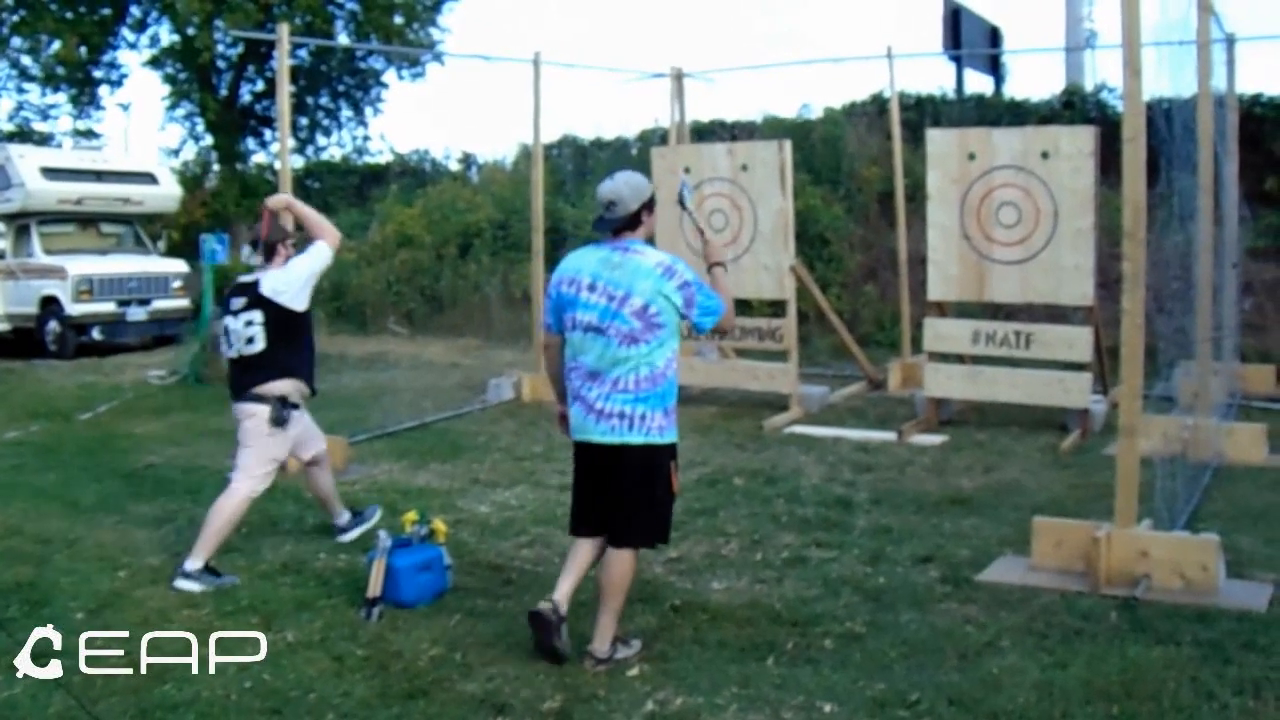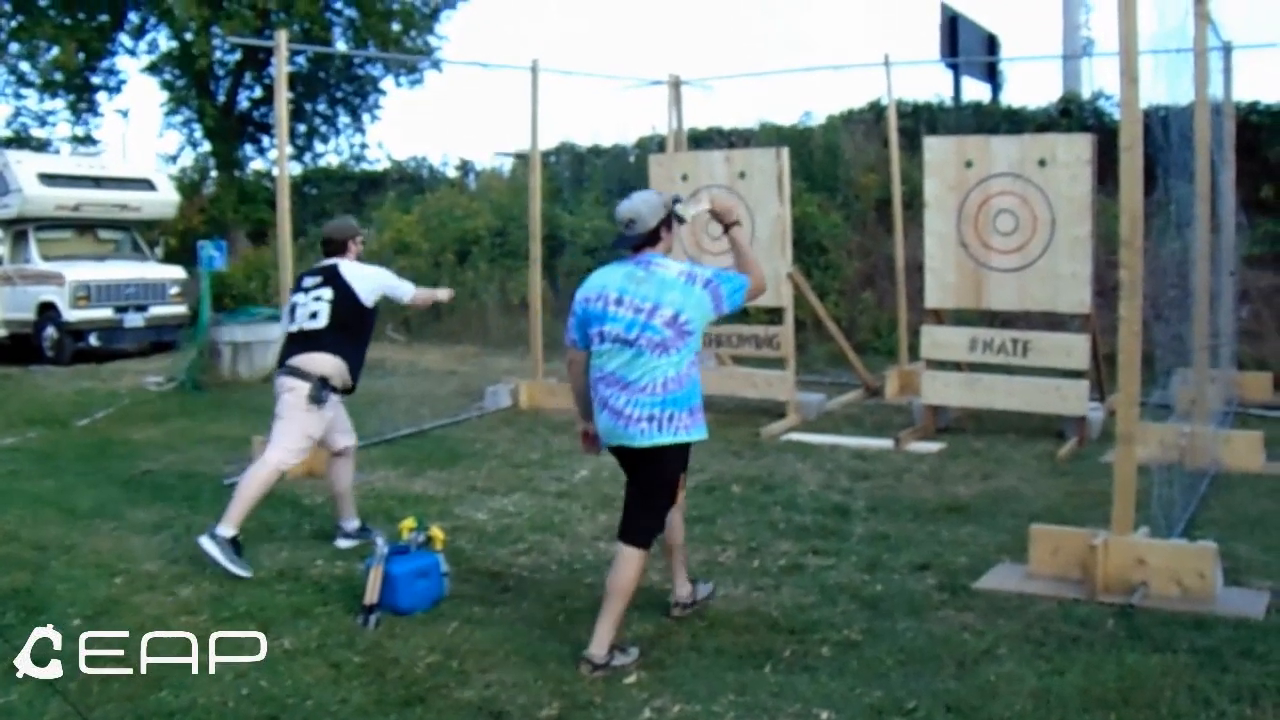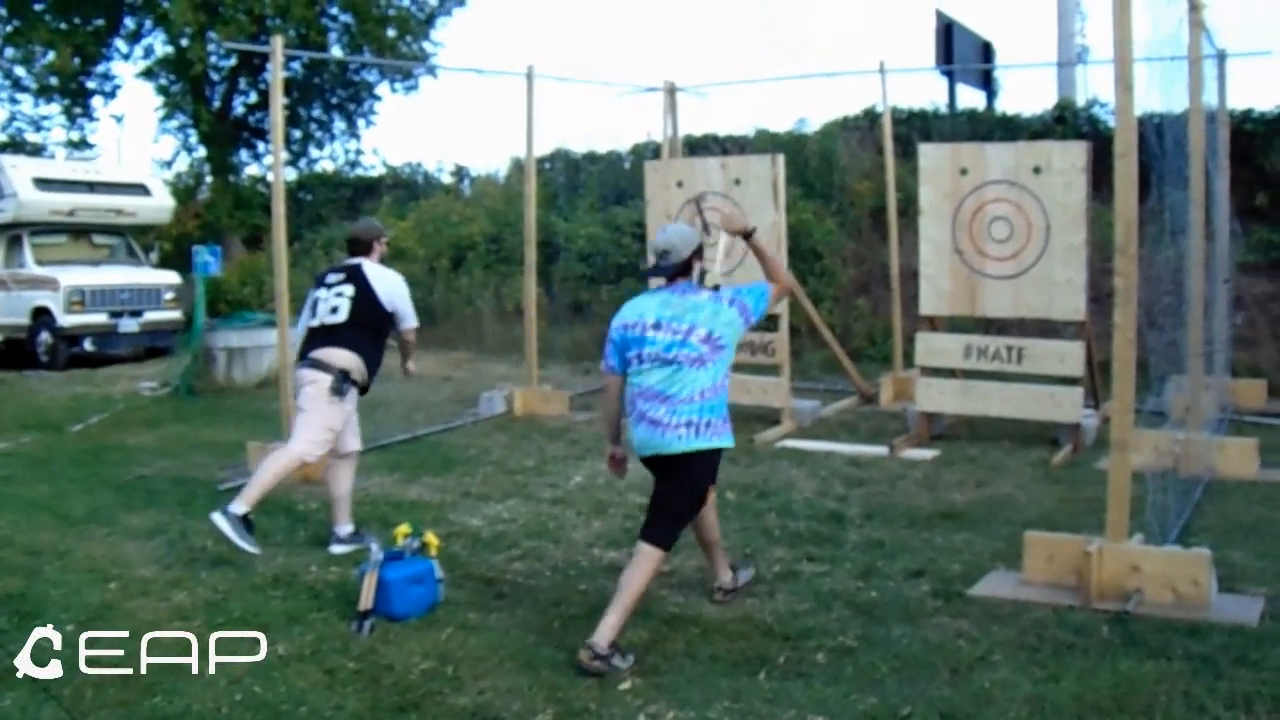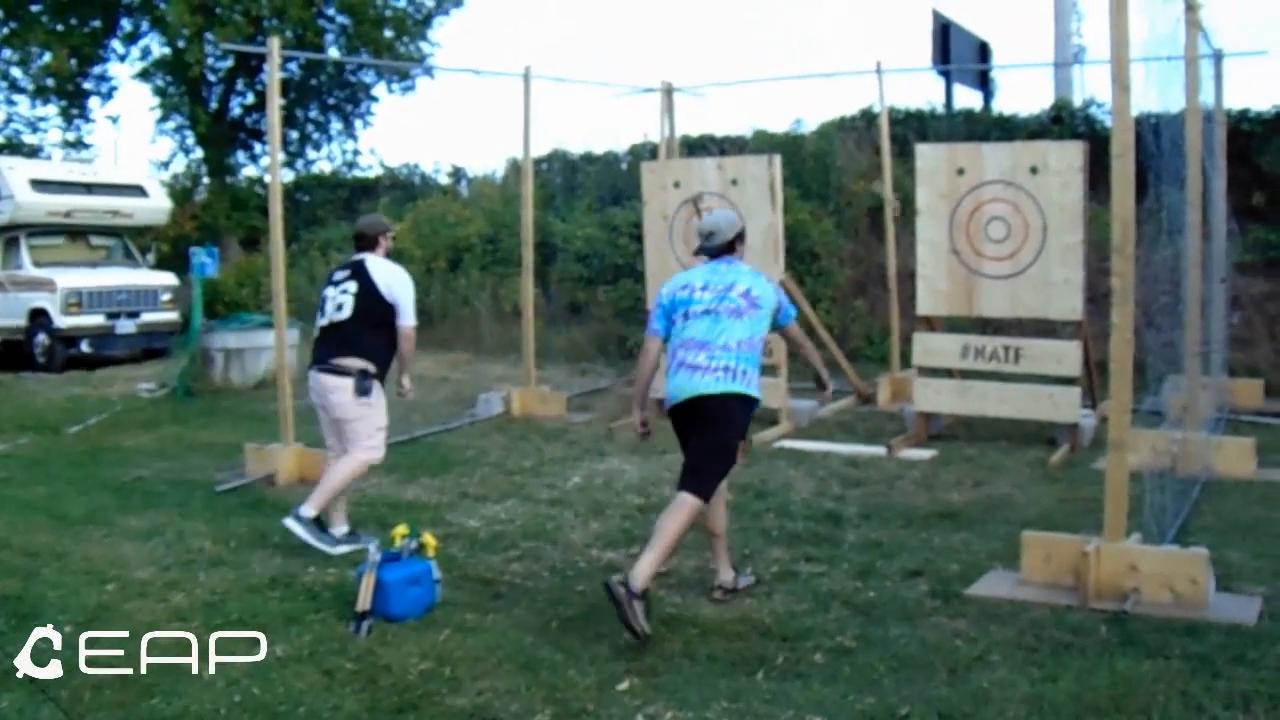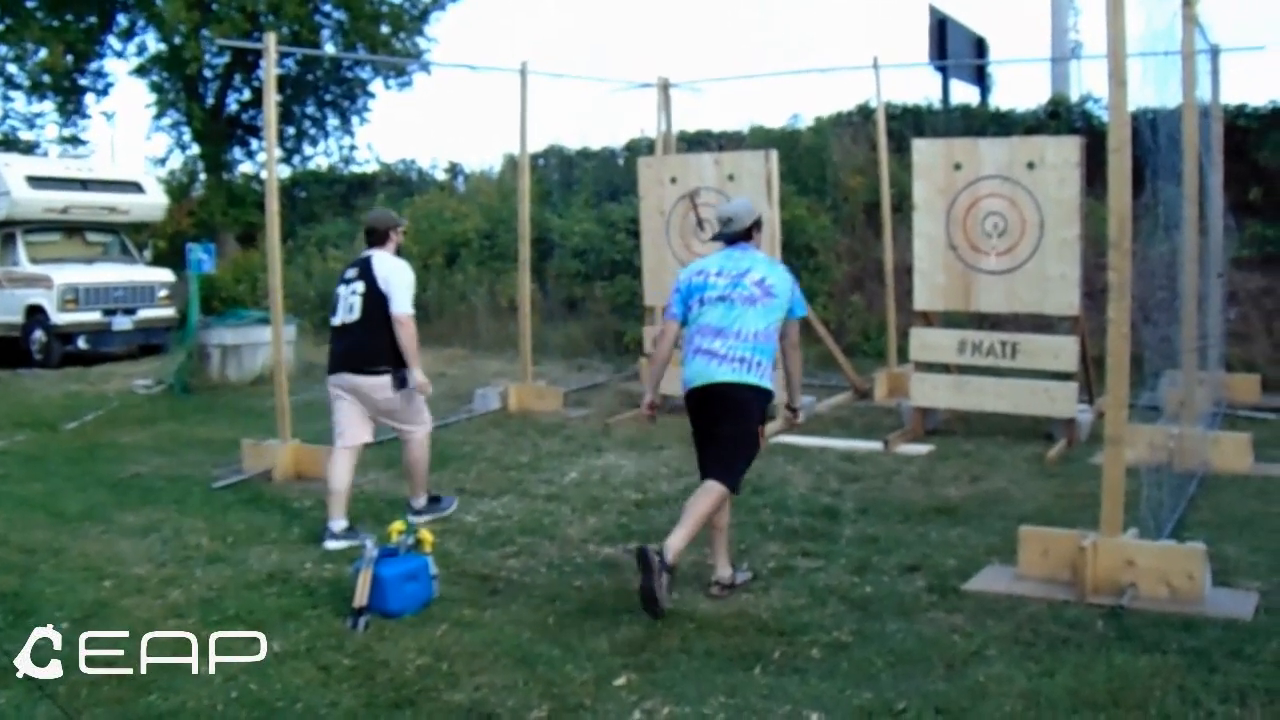
dt=0.3s
person 1, frame 1
left shoulder: (570, 266)
right shoulder: (668, 273)
left elbow: (551, 344)
right elbow: (724, 320)
left wrist: (562, 400)
right wrist: (716, 265)
left hip: (587, 424)
right hip: (644, 429)
left knee: (590, 529)
right knee: (626, 538)
left ankle: (556, 602)
right ankle: (603, 644)
person 1, frame 2
left shoulder: (594, 284)
right shoulder: (692, 282)
left elbow: (576, 361)
right elbow: (756, 284)
left wrist: (586, 417)
right wrist: (733, 226)
left hip: (615, 426)
right hip: (665, 429)
left knee: (663, 502)
right knee: (635, 536)
left ankle: (683, 592)
right ankle: (600, 649)
person 1, frame 3
left shoulder: (630, 313)
right shoulder: (724, 307)
left elbow: (613, 387)
right elbow: (783, 284)
left wrist: (614, 443)
right wrist: (749, 236)
left hip: (648, 438)
right hip: (695, 439)
left knee: (699, 492)
right knee: (655, 540)
left ankle: (724, 577)
right ankle: (601, 643)
person 1, frame 4
left shoulder: (676, 286)
right shoulder: (761, 285)
left elbow: (650, 351)
right elbow: (796, 336)
left wrist: (639, 406)
right wrist: (821, 372)
left hip: (682, 395)
right hip: (728, 395)
left knee: (713, 477)
right knee: (694, 489)
left ankle: (725, 575)
right ankle: (634, 581)
person 1, frame 5
left shoulder: (694, 272)
right shoulder: (777, 275)
left elbow: (667, 335)
right elbow: (791, 343)
left wrist: (651, 390)
right wrist: (794, 398)
left hip: (699, 383)
right hip: (745, 385)
left knee: (715, 475)
right knee: (721, 479)
left ankle: (724, 572)
right ankle: (667, 554)
person 2, frame 1
left shoulder: (237, 292)
right shoulder: (286, 282)
left elbow: (235, 346)
right elbow: (330, 238)
right wrist: (291, 204)
left hip: (267, 400)
right hip: (273, 406)
left knee: (317, 455)
right knee: (245, 486)
left ankle: (345, 521)
right ankle: (192, 568)
person 2, frame 2
left shoulder: (304, 280)
right shoulder: (363, 275)
left elbow: (290, 329)
right elbow: (414, 297)
right wrist: (437, 294)
left hip: (296, 375)
right hip: (315, 383)
left knee: (343, 447)
right knee: (277, 458)
left ankle: (349, 527)
right ankle: (223, 534)
person 2, frame 3
left shoulder: (326, 278)
right shoulder: (389, 279)
left elbow: (302, 330)
right elbow: (407, 333)
right wrist: (407, 360)
left hip: (312, 369)
right hip: (335, 376)
left knee: (345, 451)
right knee: (304, 448)
left ankle: (343, 532)
right ankle: (237, 510)
person 2, frame 4
left shoulder: (335, 275)
right shoulder: (393, 274)
right elbow: (406, 331)
right wrist: (405, 375)
left hip: (321, 372)
right hip: (354, 376)
left knee: (340, 451)
right knee: (365, 452)
left ankle: (338, 531)
right ankle: (307, 513)
person 2, frame 5
left shoulder: (350, 272)
right shoulder: (395, 267)
right elbow: (402, 319)
right wrist: (416, 368)
left hip: (342, 372)
right hip: (380, 373)
left knee: (346, 445)
right knee: (417, 433)
left ankle: (337, 527)
right ankle: (420, 504)
